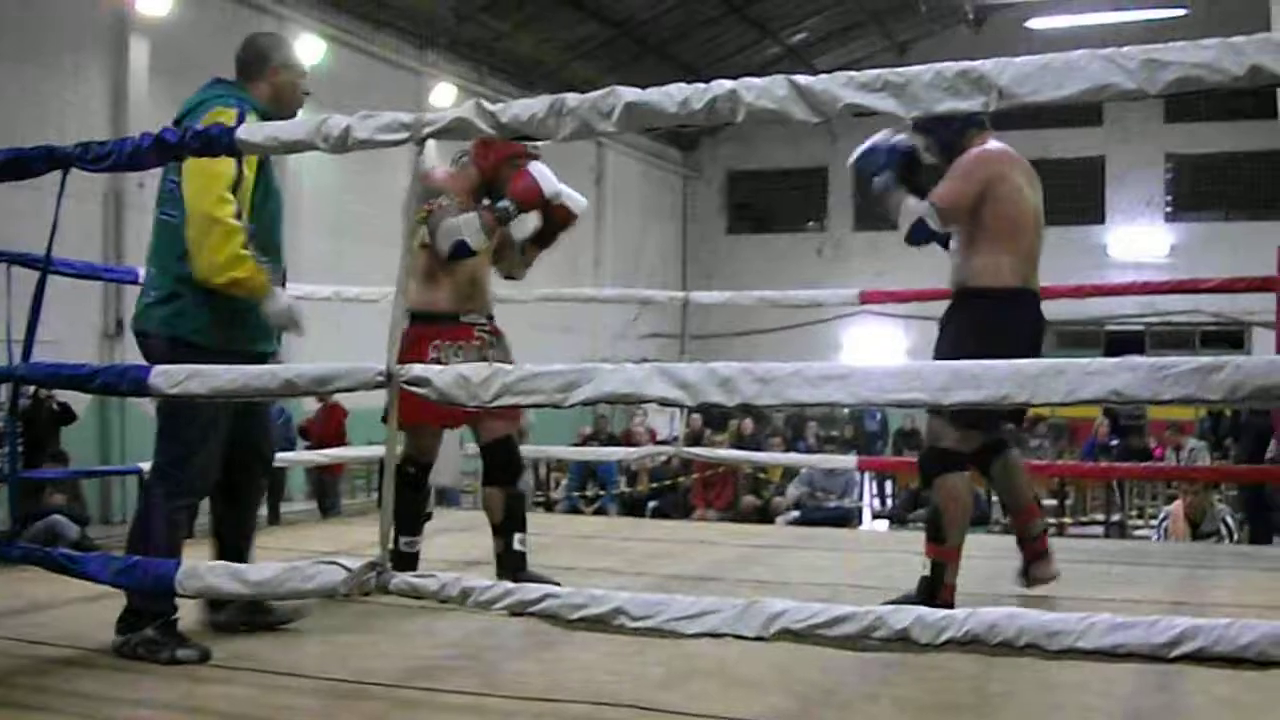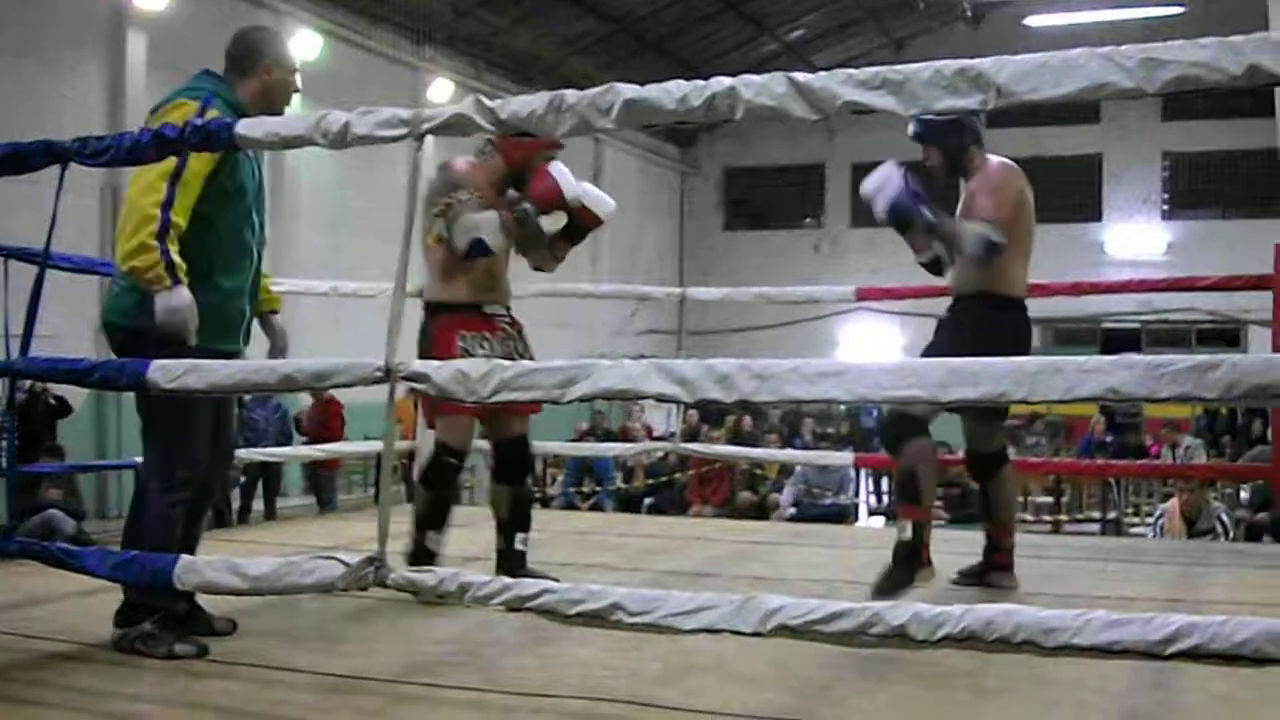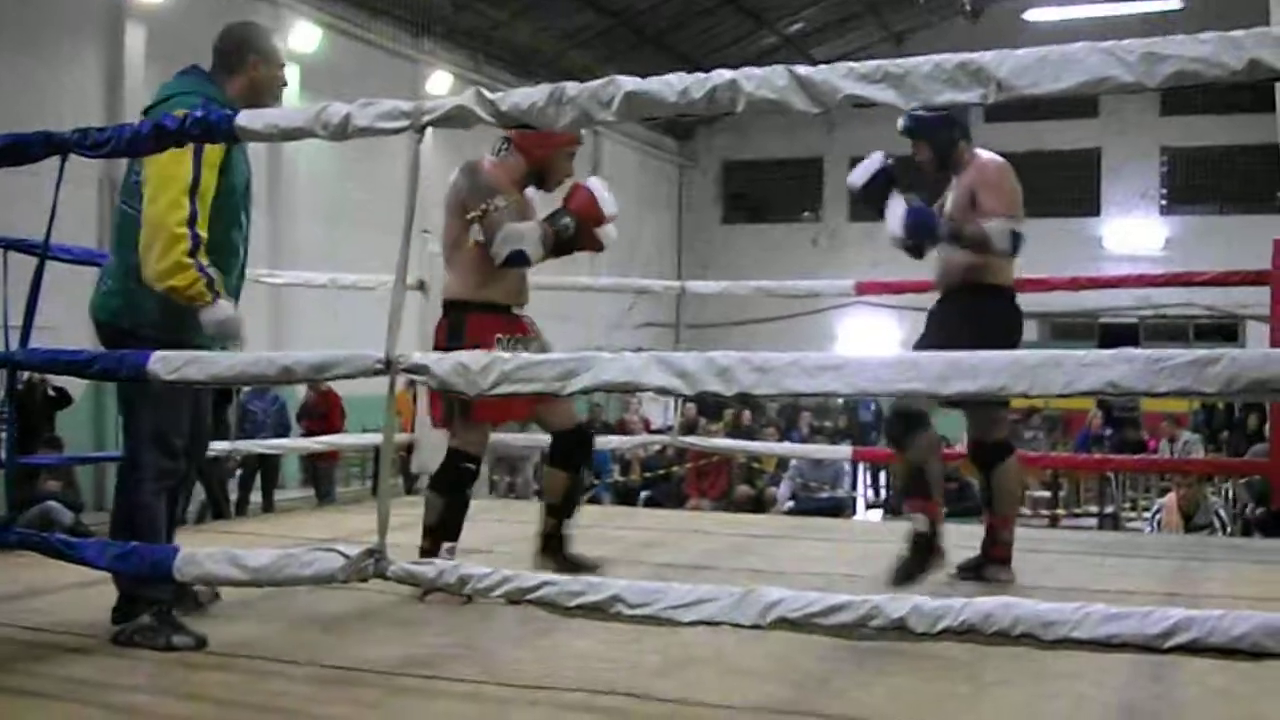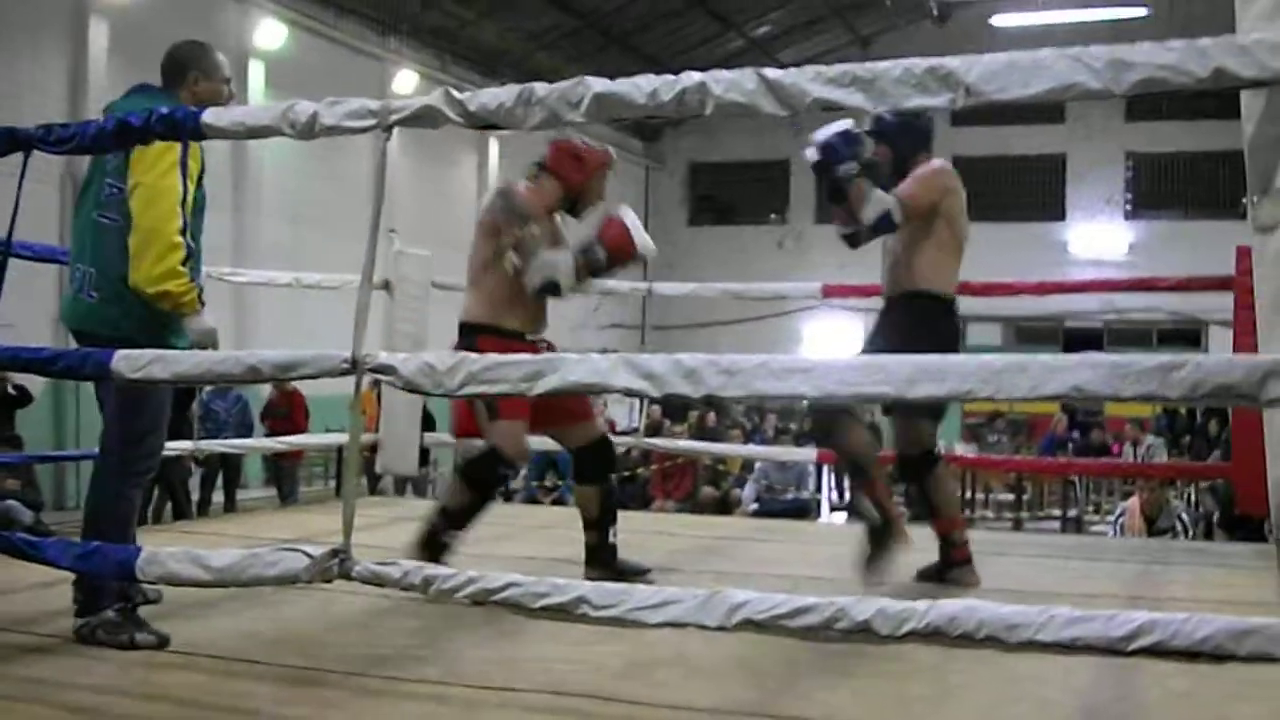
dt=0.3s
person 1, frame 1
left shoulder: (236, 126)
right shoulder: (225, 119)
right elbow: (211, 223)
left wrist: (259, 297)
right wrist: (267, 291)
left hip: (223, 332)
right hip: (197, 331)
left knee: (248, 464)
right knee: (182, 476)
left ankle: (235, 597)
right ankle: (143, 622)
person 1, frame 2
left shoulder: (235, 130)
right shoulder: (198, 113)
right elbow: (149, 202)
left wrist: (265, 306)
right wrist: (165, 282)
left hip: (206, 331)
right hip: (163, 326)
left knee: (207, 463)
right knee: (171, 469)
left ankle: (173, 598)
right ankle: (142, 616)
person 1, frame 3
right shoulder: (194, 117)
right elbow: (168, 219)
left wrist: (217, 295)
right wrist: (203, 295)
left hip: (178, 320)
right hip: (153, 319)
left knee: (182, 449)
right knee: (153, 461)
left ankle: (156, 579)
right ankle: (139, 609)
person 1, frame 4
left shoulder: (128, 124)
right shoulder: (168, 131)
right elbow: (157, 231)
right wrist: (189, 306)
left hip: (100, 311)
right hip: (133, 320)
left knee: (124, 449)
right knee: (130, 457)
left ankle: (104, 581)
right ankle: (101, 603)
person 2, frame 1
left shoulder: (978, 161)
right shoulder: (1018, 167)
left elbow: (924, 228)
right elbow: (954, 232)
left wrist: (885, 181)
right wrist: (911, 185)
left hip: (984, 314)
right hip: (1021, 314)
left knee: (944, 448)
right knee: (985, 440)
left ankle: (939, 592)
right ankle: (1037, 553)
person 2, frame 2
left shoulder: (998, 175)
right shoulder: (979, 185)
left elbow: (980, 247)
right elbow: (941, 263)
left wrist: (920, 216)
right wrist: (908, 217)
left hip: (988, 319)
right hip: (990, 322)
left knee: (904, 415)
right knee: (986, 449)
left ankle: (913, 546)
right ankle: (999, 561)
person 2, frame 3
left shoulder: (988, 169)
right shoulder: (960, 181)
left elbow: (1007, 238)
right elbow: (920, 244)
left wrist: (940, 229)
right wrist: (889, 203)
left hip: (979, 310)
right hip: (969, 311)
left knee: (908, 410)
right knee: (992, 438)
left ankle: (925, 536)
right ankle: (997, 556)
person 2, frame 4
left shoulder: (934, 177)
right shoulder: (912, 184)
left elbow: (879, 219)
right elbow: (856, 233)
left wrist: (846, 172)
right wrist: (839, 177)
left hip: (920, 320)
right hip: (916, 324)
left knee: (835, 411)
right knee: (917, 451)
left ankle: (882, 518)
right ankle: (955, 559)
person 3, frame 1
left shoulder: (488, 206)
right shoulder: (432, 184)
left elbow: (514, 265)
right elbow: (454, 242)
left wrist: (551, 226)
right wrist: (511, 203)
left hip: (484, 335)
right hip: (434, 336)
left knee: (503, 452)
right knee: (418, 458)
left ankle: (511, 566)
right ankle: (402, 564)
person 3, frame 2
left shoulder: (508, 198)
right shoulder: (454, 175)
left elbow: (544, 256)
right elbow: (471, 241)
left wrist: (577, 225)
right wrist: (533, 204)
left hip: (501, 328)
right hip: (453, 329)
left knee: (514, 451)
right knee: (452, 450)
left ankle: (511, 563)
right ankle: (421, 563)
person 3, frame 3
left shoulder: (519, 195)
right shoulder: (479, 175)
right elbow: (509, 250)
left wrist: (570, 241)
right wrist: (568, 218)
left hip: (517, 330)
right hip: (474, 329)
left knee: (574, 434)
right knee: (466, 454)
left ankle: (553, 547)
right ankle: (431, 566)
person 3, frame 4
left shoulder: (548, 224)
right shoulder: (514, 200)
left elbow: (552, 280)
right elbow: (541, 278)
left wrist: (607, 252)
right wrist: (603, 249)
left hip: (530, 350)
right hip: (487, 349)
left knee: (594, 448)
right knee: (504, 454)
left ankle: (602, 558)
right ankle: (431, 553)
